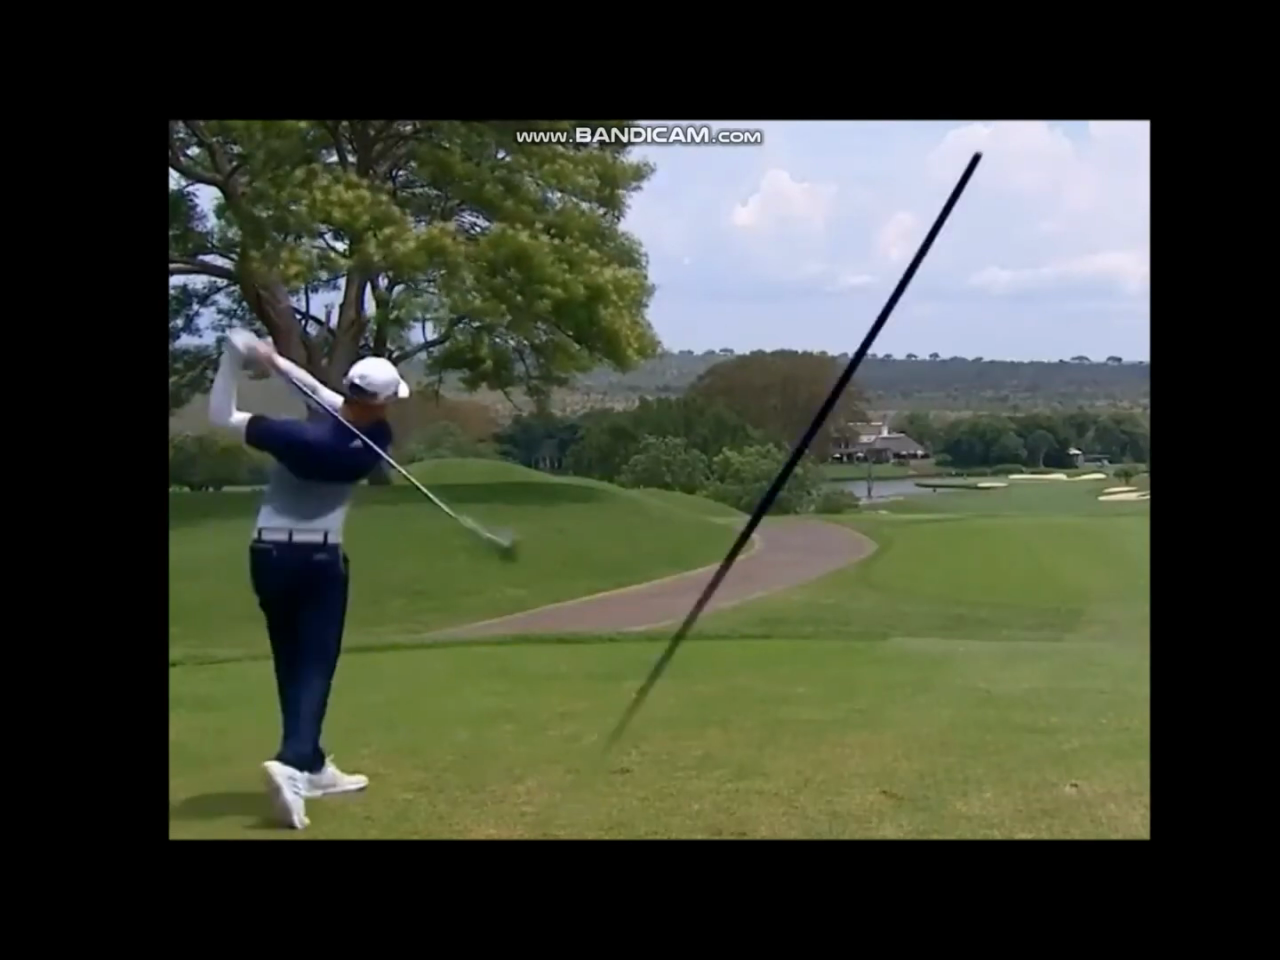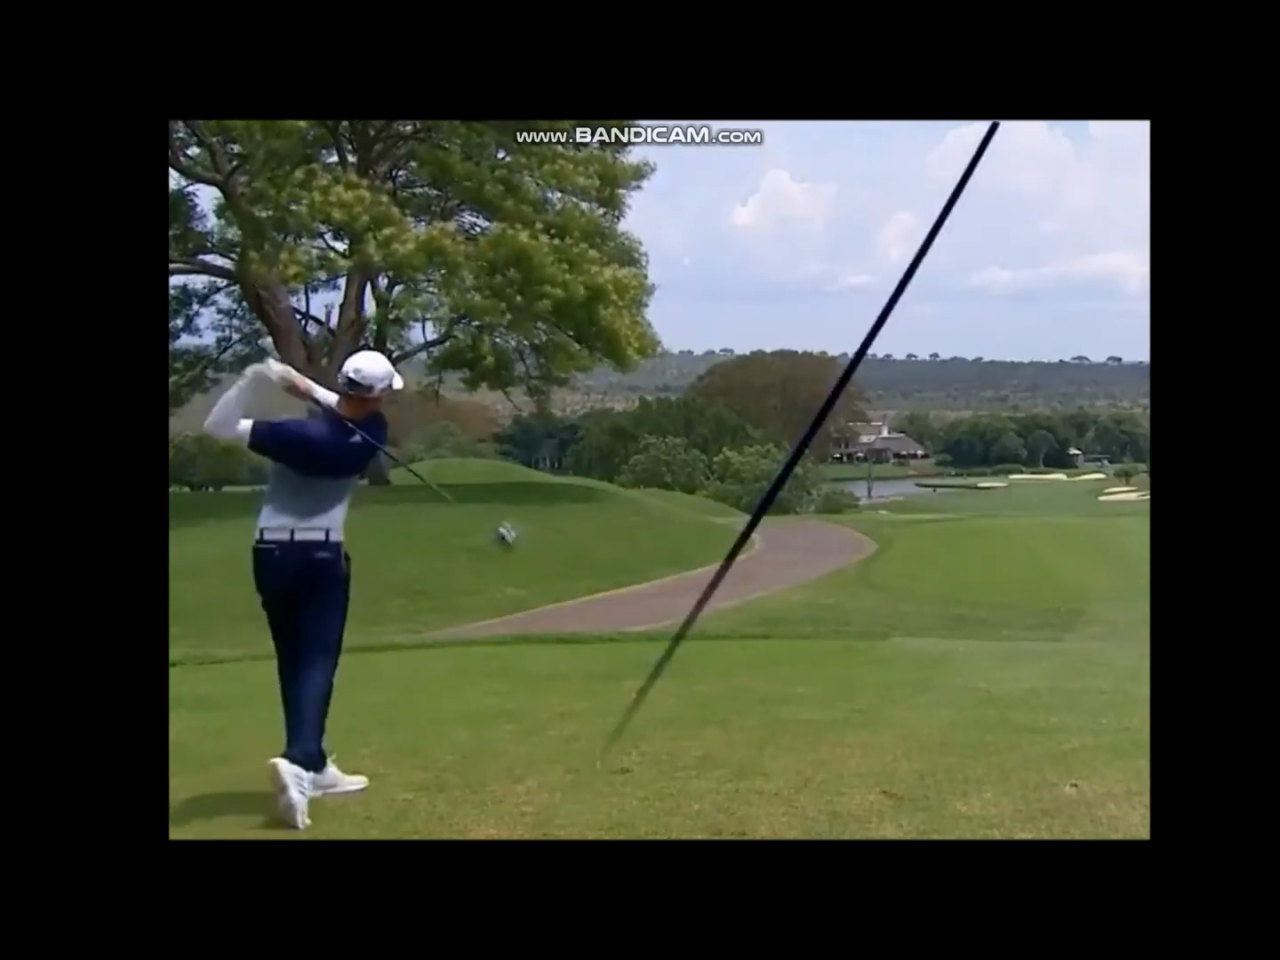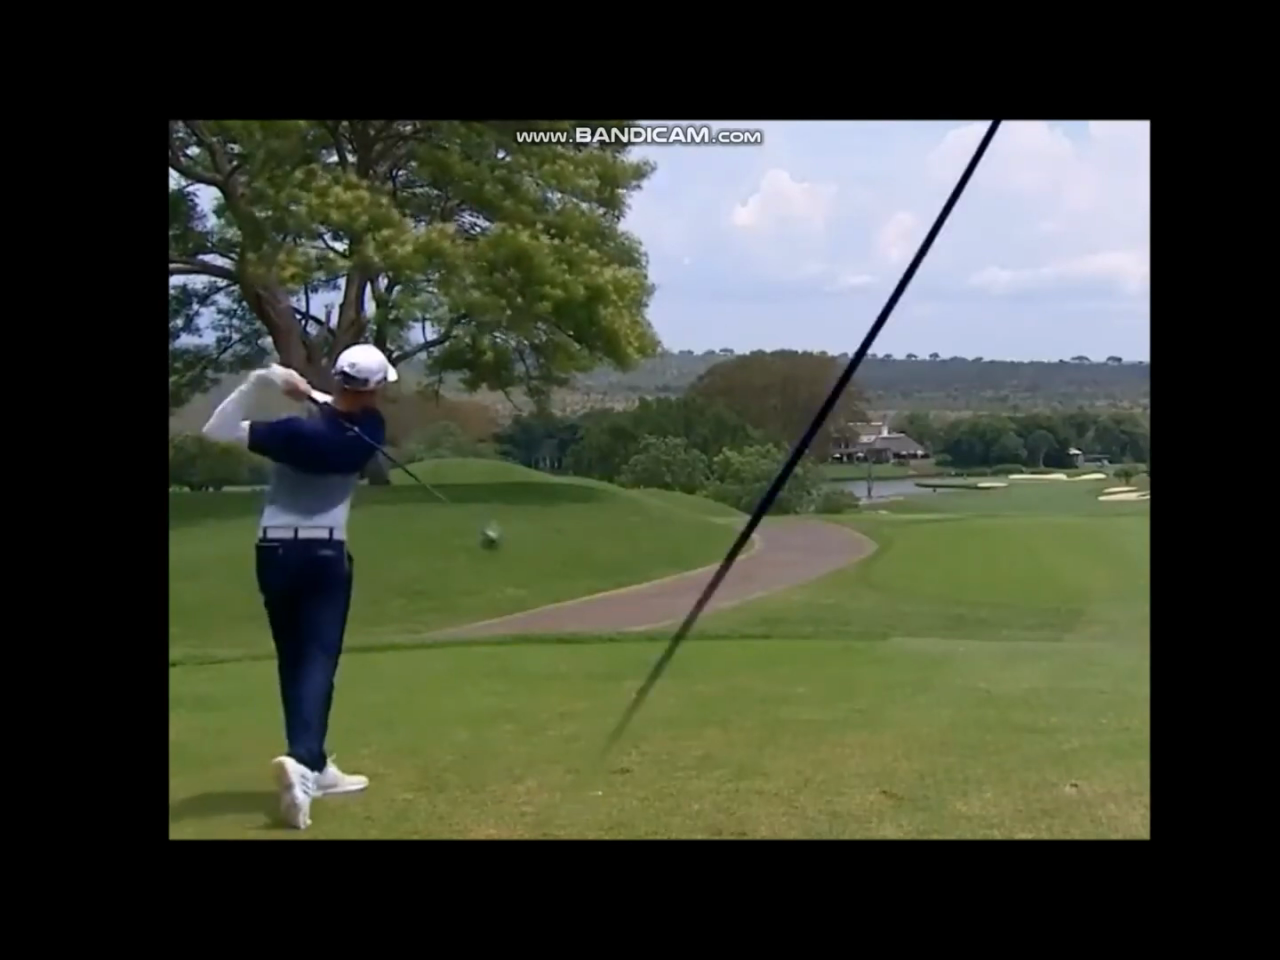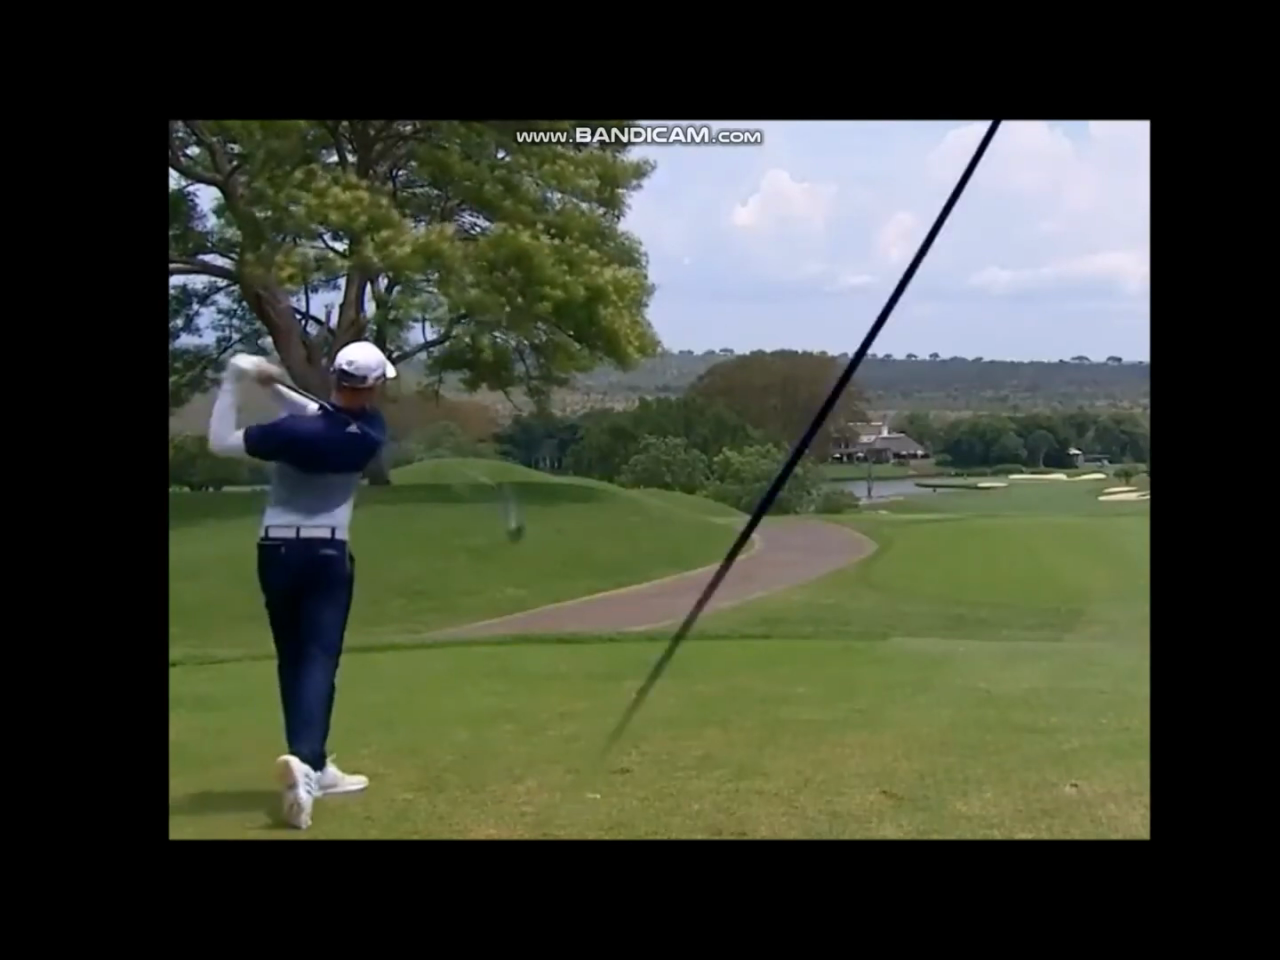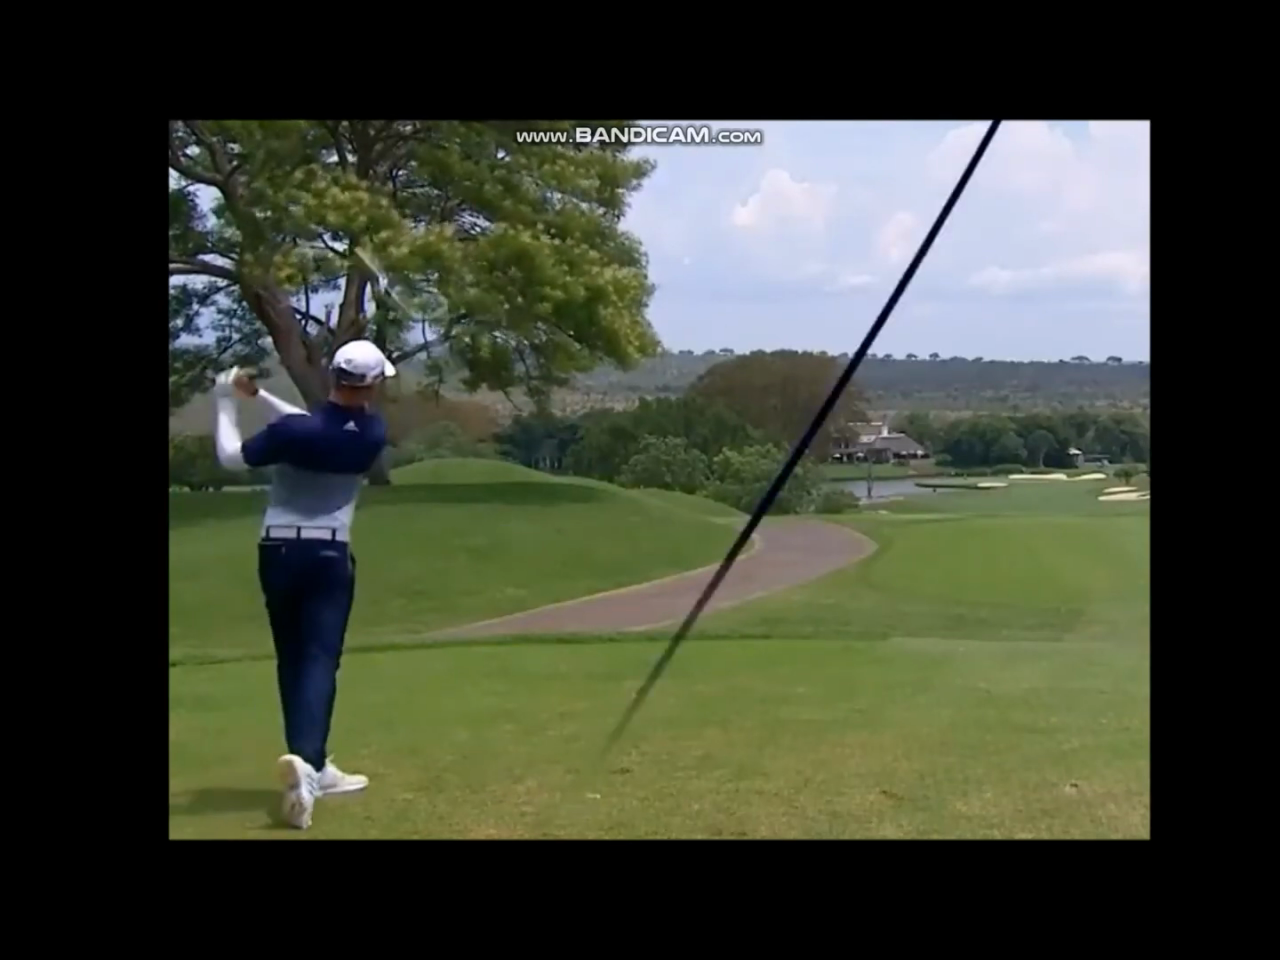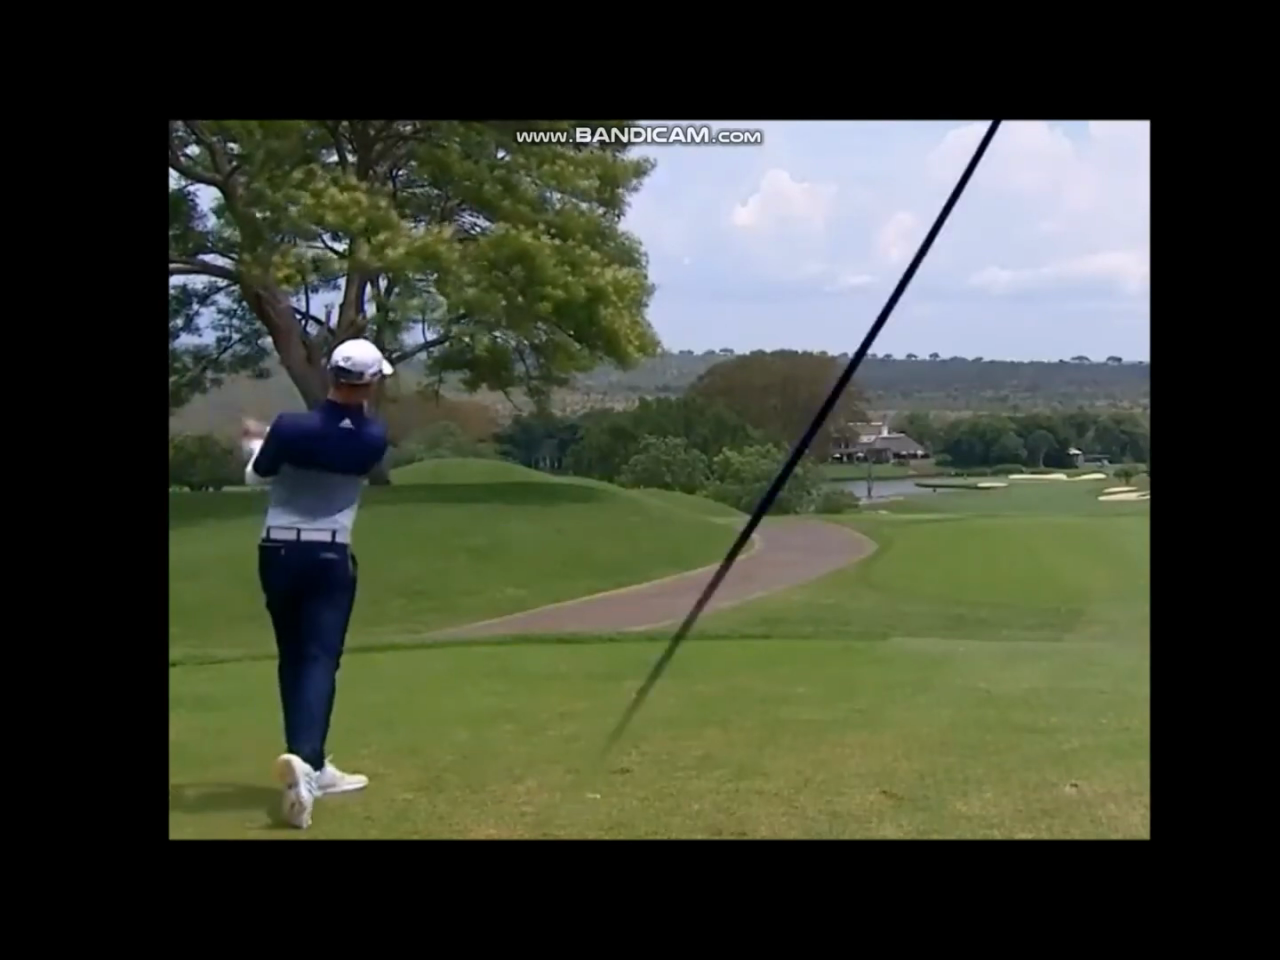
dt=0.1s
person 1, frame 1
left shoulder: (300, 438)
right shoulder: (375, 442)
left elbow: (221, 416)
right elbow: (348, 412)
left wrist: (235, 356)
right wrist: (287, 366)
left hip: (267, 556)
right hip: (320, 561)
left knee: (290, 663)
right knee: (316, 665)
left ankle: (310, 765)
right ankle: (293, 763)
person 1, frame 2
left shoulder: (299, 435)
right shoulder: (372, 434)
left elbow: (218, 427)
right elbow: (345, 411)
left wrist: (256, 376)
right wrist: (304, 383)
left hip: (271, 556)
right hip: (322, 559)
left knee: (292, 663)
right knee: (317, 664)
left ankle: (313, 767)
right ankle: (299, 762)
person 1, frame 3
left shoulder: (297, 430)
right shoulder: (371, 432)
left elbow: (218, 430)
right elbow: (341, 415)
left wrist: (260, 380)
right wrist: (306, 390)
left hip: (274, 553)
right hip: (326, 556)
left knee: (292, 660)
right knee: (318, 660)
left ankle: (313, 766)
right ankle: (303, 760)
person 1, frame 4
left shoulder: (295, 432)
right shoulder: (370, 433)
left elbow: (220, 442)
left wrist: (237, 377)
right wrist: (278, 386)
left hip: (276, 553)
right hip: (328, 556)
left knee: (292, 660)
right knee: (319, 660)
left ankle: (312, 767)
right ankle: (306, 759)
person 1, frame 5
left shoulder: (293, 433)
right shoulder: (373, 435)
left elbow: (232, 458)
left wrist: (224, 399)
right wrist: (262, 395)
left hip: (277, 552)
right hip: (328, 557)
left knee: (291, 658)
right knee: (318, 659)
left ankle: (311, 765)
right ankle: (304, 759)
person 1, frame 6
left shoulder: (293, 429)
right shoulder: (374, 439)
left elbow: (256, 477)
left wrist: (260, 441)
right wrist: (271, 435)
left hip: (278, 553)
right hip: (329, 558)
left knee: (294, 660)
right knee: (319, 659)
left ankle: (310, 766)
right ankle: (305, 758)
